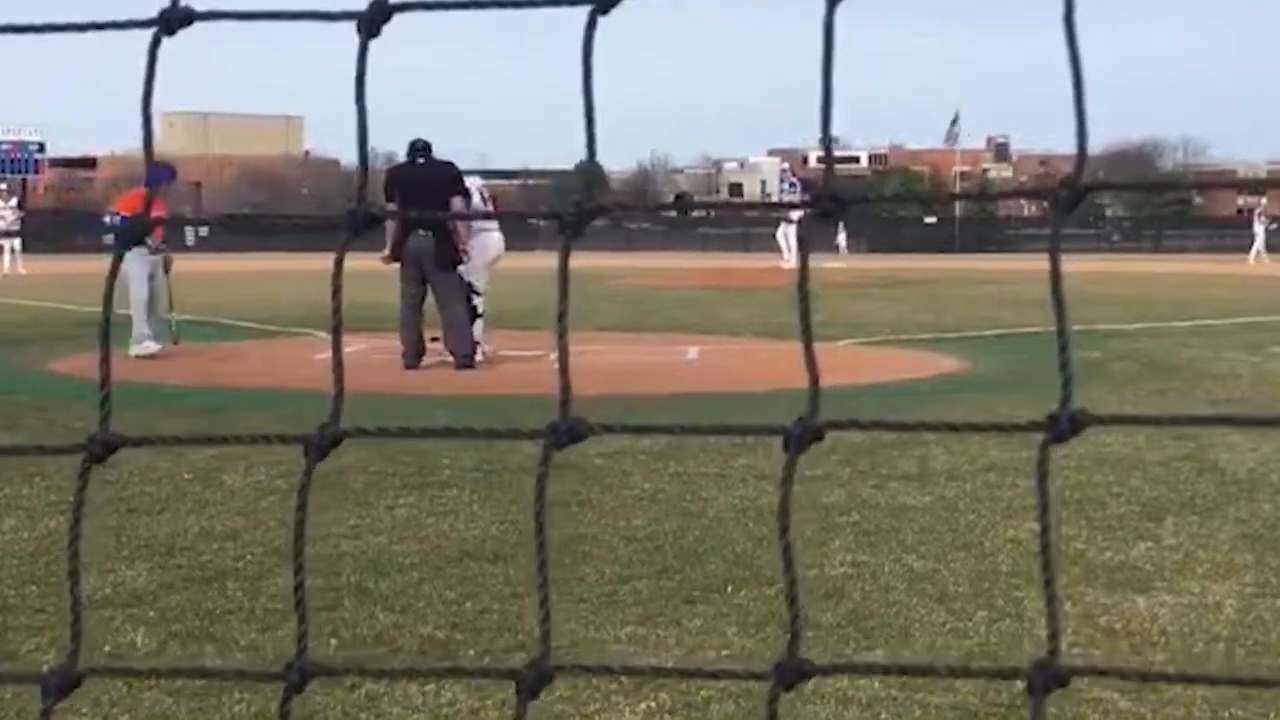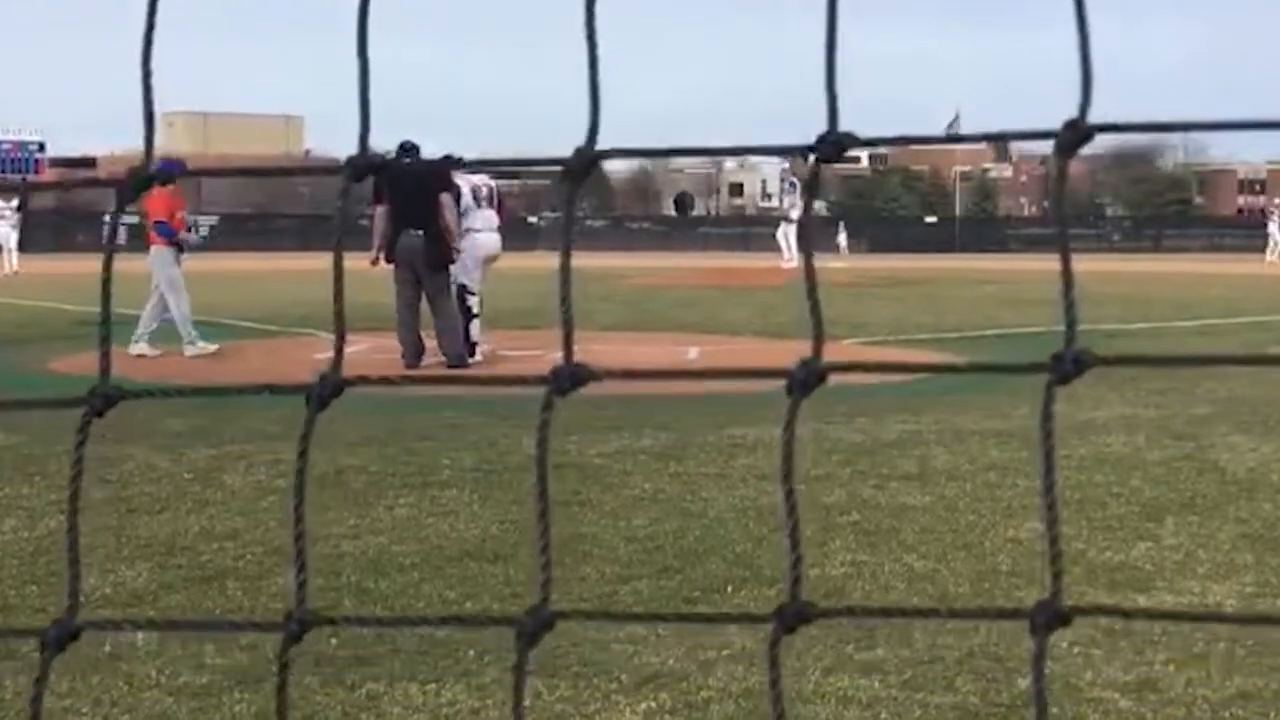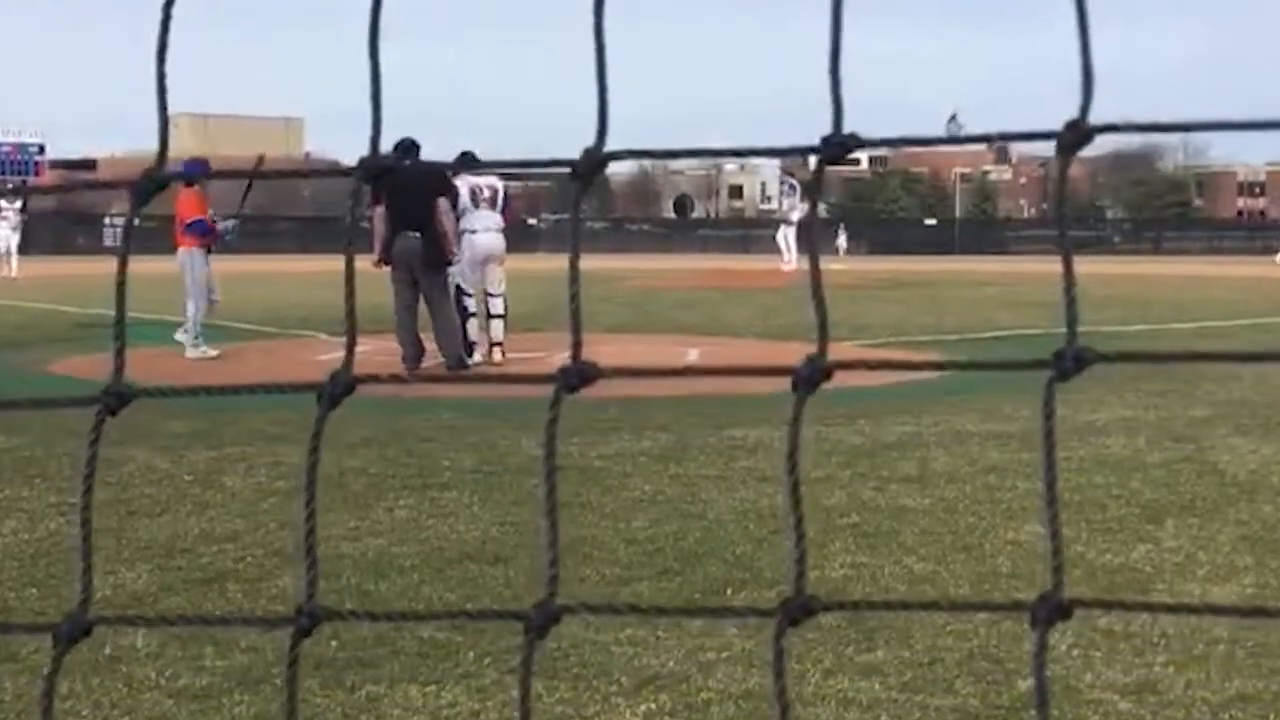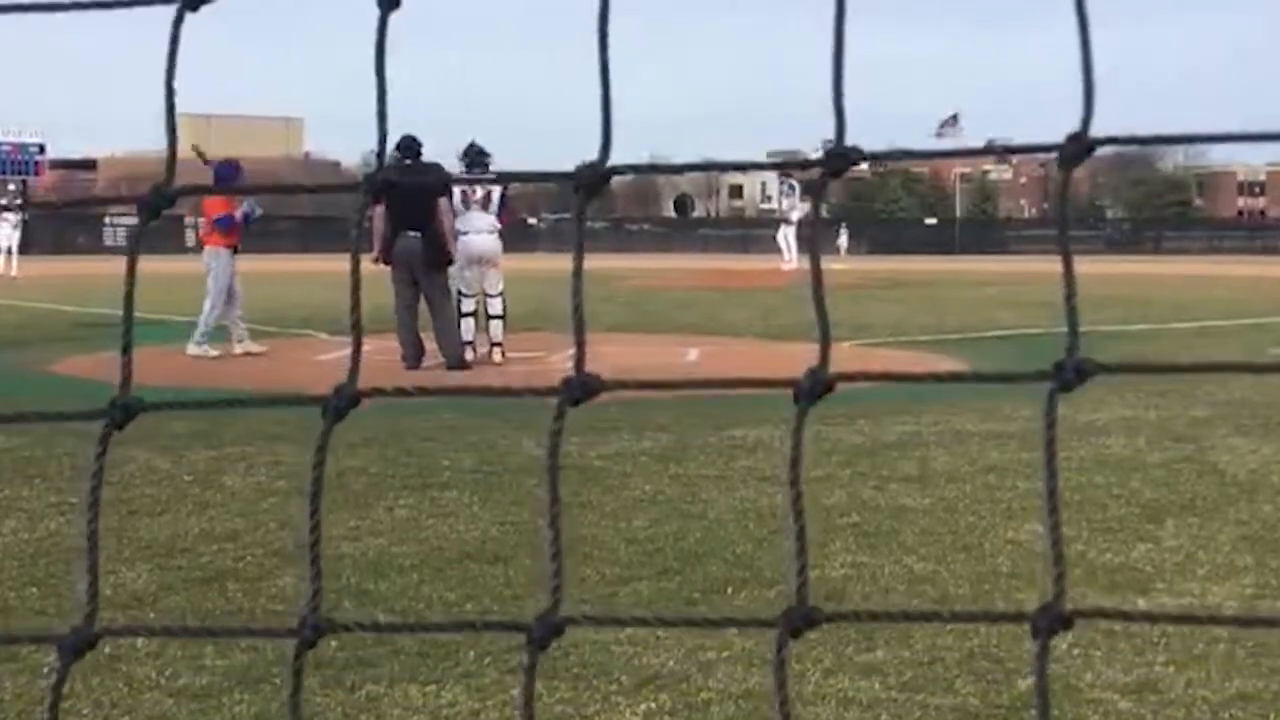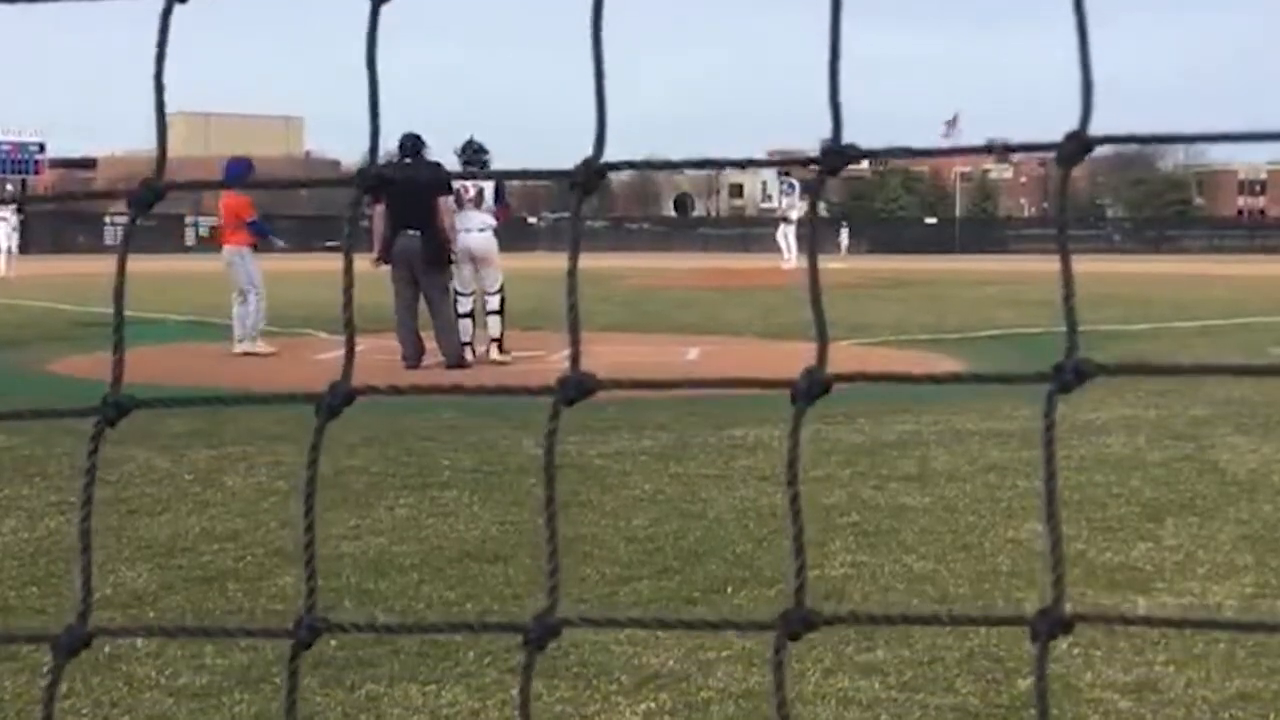
dt=0.4s
person 1, frame 1
left shoulder: (396, 173)
right shoulder: (448, 170)
left elbow: (392, 212)
right elbow: (458, 208)
left wrist: (389, 246)
right wrist: (463, 242)
left hip: (409, 243)
right hip: (439, 242)
left knee: (410, 302)
right knee: (452, 301)
left ankle: (411, 355)
right ankle: (463, 355)
person 1, frame 2
left shoulder: (385, 174)
right shoulder: (437, 169)
left elbow: (381, 214)
right elbow: (447, 205)
left wrist: (376, 248)
right wrist: (455, 239)
left hip: (401, 243)
right hip: (430, 241)
left knee: (406, 303)
right knee: (442, 301)
left ankle: (411, 355)
right ankle: (455, 354)
person 1, frame 3
left shoulder: (384, 176)
right shoulder: (435, 171)
left elbow: (379, 215)
right elbow: (444, 210)
left wrist: (377, 250)
right wrist: (453, 245)
left hip: (398, 244)
right hip: (427, 244)
left knee: (404, 305)
right knee: (440, 303)
left ankle: (411, 357)
right ankle: (454, 357)
person 1, frame 4
left shoulder: (385, 176)
right shoulder: (435, 172)
left elbow: (379, 214)
right elbow: (444, 210)
left wrist: (377, 248)
right wrist: (451, 244)
left hip: (398, 244)
right hip: (427, 244)
left knee: (405, 304)
right knee: (441, 303)
left ankle: (411, 357)
right ankle: (454, 357)
person 1, frame 5
left shoulder: (385, 174)
right shoulder: (435, 171)
left elbow: (379, 213)
right elbow: (445, 209)
left wrist: (377, 248)
right wrist: (452, 242)
left hip: (398, 244)
right hip: (428, 243)
left knee: (404, 304)
right knee: (440, 302)
left ankle: (411, 356)
right ankle: (453, 356)
person 2, frame 1
right shoulder: (474, 182)
left hip: (482, 240)
right hip: (494, 238)
left knee: (471, 292)
right knee: (472, 291)
left ankle: (473, 348)
right ankle: (476, 341)
person 2, frame 2
left shoulder: (455, 183)
right shoulder: (488, 181)
right elbow: (498, 212)
left hip: (474, 239)
right hip: (494, 238)
left knee: (467, 292)
right knee: (472, 288)
left ankle: (473, 349)
right ankle: (474, 340)
person 2, frame 3
left shoulder: (458, 184)
right shoulder: (497, 183)
right elbow: (504, 215)
left hip: (472, 239)
right hip: (497, 239)
left knee: (465, 294)
right knee: (496, 294)
left ankle: (473, 350)
right ankle: (497, 348)
person 2, frame 4
left shoulder: (454, 184)
right shoulder: (497, 183)
right elbow: (503, 217)
left hip: (465, 241)
right hip: (491, 240)
left knee: (466, 296)
right knee: (494, 294)
left ankle: (467, 349)
right ankle: (496, 349)
person 2, frame 5
right shoulder: (493, 180)
right elbow: (502, 213)
left hip: (459, 239)
right hip: (485, 237)
left knee: (462, 295)
right knee: (493, 292)
left ankle: (466, 349)
right ankle: (495, 346)
person 3, frame 1
left shoulder: (161, 200)
right shoulder: (134, 196)
right elbow: (119, 221)
left wrist: (165, 252)
right wrist: (142, 236)
left hip: (156, 255)
right hip: (136, 251)
left knee: (155, 300)
right knee: (141, 294)
left ankle: (138, 344)
right ankle: (143, 340)
person 3, frame 2
left shoulder: (175, 197)
right shoulder: (159, 197)
right elbow: (159, 228)
left wrist: (189, 238)
right wrist: (184, 237)
left hip: (172, 253)
right hip: (163, 253)
left knee: (158, 300)
right knee: (178, 297)
left ankle: (139, 342)
right ankle: (192, 342)
person 3, frame 3
left shoulder: (198, 196)
right shoulder: (189, 198)
right elbow: (197, 228)
left wrist: (222, 229)
right wrist: (222, 227)
left hip: (199, 253)
right hip: (192, 253)
left knee: (210, 297)
right knee: (196, 300)
left ankle: (188, 333)
right ankle: (194, 345)
person 3, frame 4
left shoulder: (230, 199)
right shoulder: (216, 199)
left elbow: (240, 222)
right elbow: (225, 224)
left wrist: (251, 212)
right wrist: (242, 211)
left hip: (227, 254)
right hip: (217, 253)
left knee: (234, 298)
right knee: (215, 300)
left ankle: (241, 341)
right ankle: (198, 343)
person 3, frame 5
left shoulder: (226, 197)
right shoulder: (241, 199)
right elbow: (254, 225)
left wrist: (266, 235)
right wrist: (272, 238)
left hip: (230, 249)
right hip: (240, 250)
left knee: (242, 296)
right knee: (256, 293)
left ankle: (241, 341)
right ankle: (250, 339)
